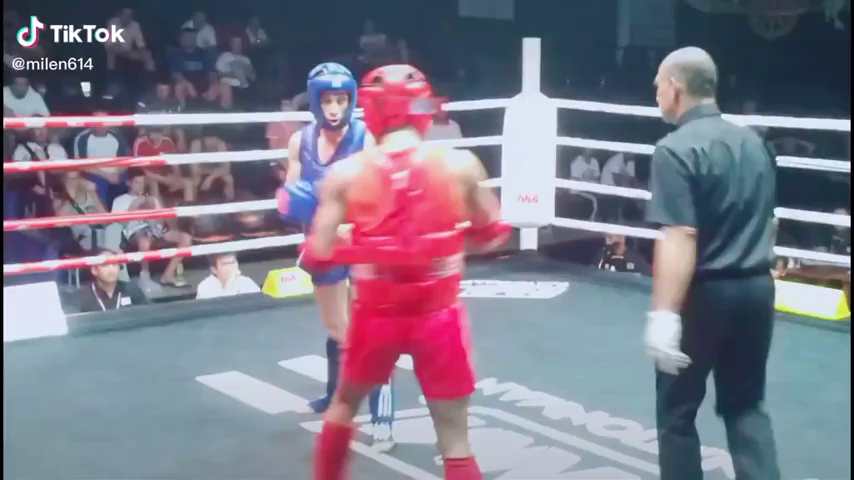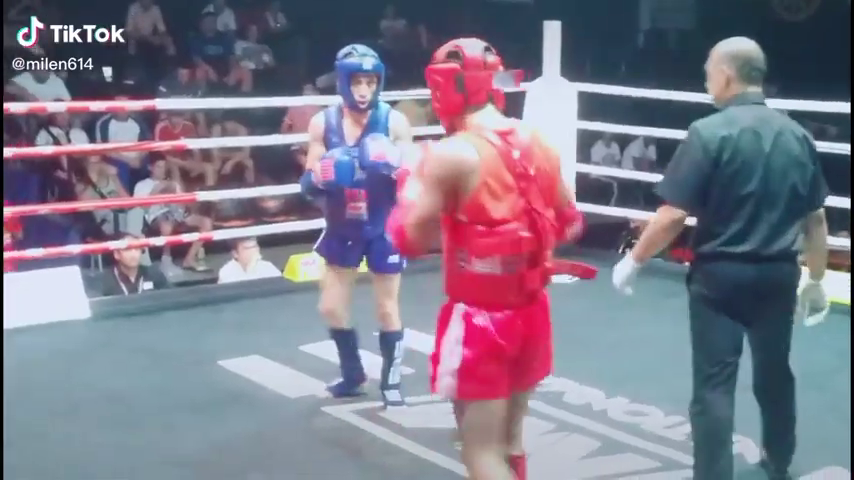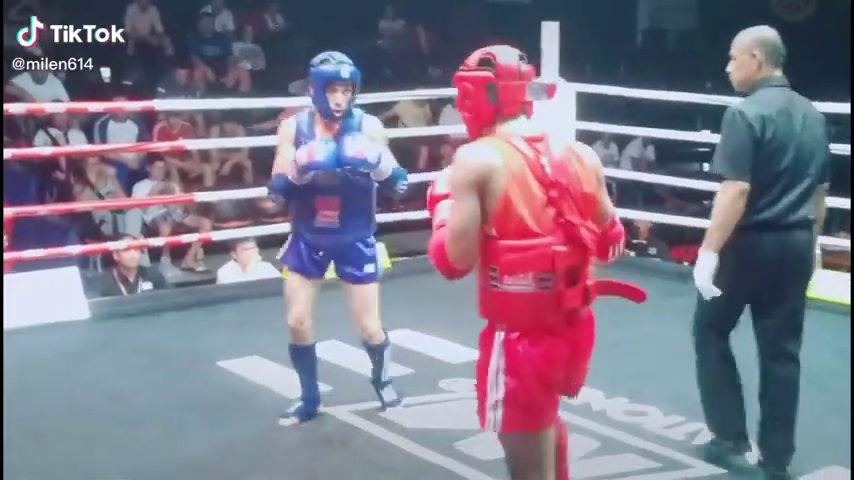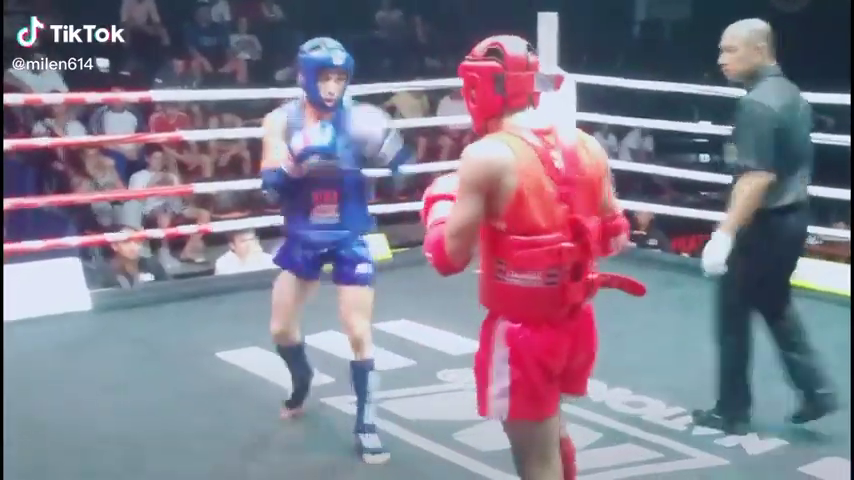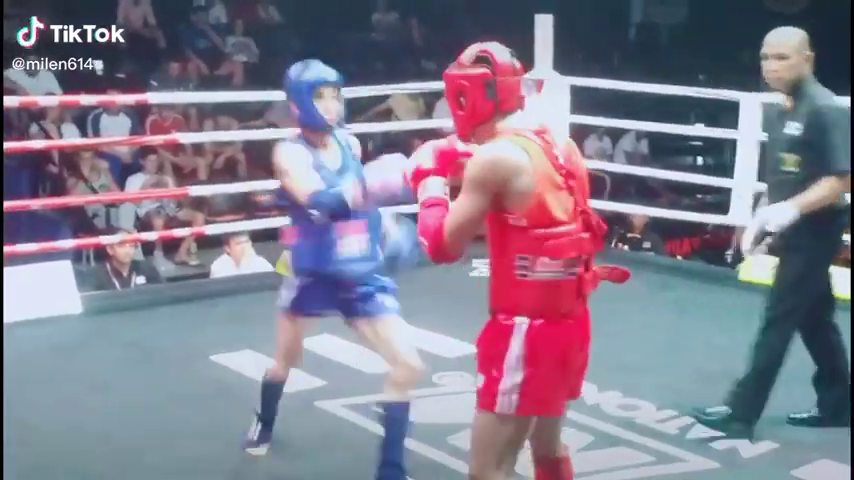
dt=0.4s
person 1, frame 1
left shoulder: (347, 172)
right shoulder: (459, 165)
left elbow: (319, 255)
right elbow: (493, 233)
left hip: (377, 317)
right hip: (439, 317)
left knee: (343, 407)
right knee: (455, 441)
person 1, frame 2
left shoulder: (450, 152)
right shoulder: (541, 144)
left elbow: (410, 241)
right elbow: (569, 223)
left wrist: (409, 186)
left hip: (478, 318)
right hip: (532, 310)
right knee: (507, 441)
person 1, frame 3
left shoulder: (476, 160)
right shoulder: (579, 154)
left elbow: (453, 261)
right elbow: (611, 242)
left wrist: (443, 200)
left hip: (519, 341)
right hip: (577, 327)
right knee: (544, 420)
person 1, frame 4
left shoulder: (487, 156)
right shoulder: (586, 146)
left elbow: (449, 257)
right elbow: (616, 236)
left wrist: (438, 202)
left hip: (521, 331)
right hip: (575, 321)
right knee: (550, 433)
person 1, frame 5
left shoulder: (495, 157)
right shoulder: (555, 145)
left elbow: (443, 247)
left wrist: (429, 179)
left hip: (531, 329)
right hip: (570, 320)
right knee: (546, 443)
person 2, frame 1
left shoulder: (677, 148)
right shoulder: (753, 143)
left elbow: (679, 237)
right elbow: (767, 224)
left wrist: (663, 314)
left hip: (705, 294)
right hip: (756, 289)
left knee: (678, 411)
right knee: (746, 406)
person 2, frame 2
left shoulder: (708, 133)
right shoulder: (798, 136)
left elbow: (674, 213)
right elbow: (814, 217)
left wrist: (633, 257)
right wrist: (815, 277)
left hip: (719, 273)
right hip: (777, 273)
left knee: (712, 383)
right knee: (775, 369)
person 2, frame 3
left shoulder: (745, 112)
right shoulder: (812, 115)
left elbow: (736, 188)
right elbow: (820, 187)
left wrist: (708, 251)
right wrist: (811, 240)
left hip: (750, 243)
right hip: (795, 244)
left knee: (710, 333)
right knee: (782, 350)
left ankle: (731, 436)
person 2, frame 4
left shoulder: (757, 103)
right shoulder: (791, 95)
left elbow: (758, 177)
left wrist: (725, 233)
left hip: (763, 225)
right hip: (790, 221)
left knee: (732, 315)
right knee: (777, 308)
left ankle: (732, 412)
right ankle: (814, 389)
person 2, frame 5
right shoulder: (781, 111)
left wrist: (794, 208)
right wrist: (759, 220)
left hip: (814, 231)
right hip: (795, 230)
left knee: (779, 320)
right knee: (815, 319)
left ankle: (740, 410)
person 3, frame 1
left shoulder: (368, 139)
right shoulder: (300, 141)
right elbow: (291, 193)
right knee: (334, 328)
left ankle: (382, 416)
right ankle: (337, 395)
person 3, frame 2
left shoulder: (394, 122)
right shoulder: (322, 123)
right elbow: (307, 185)
right wrist: (320, 176)
left hip: (384, 230)
right hip: (341, 230)
left knee: (387, 312)
right knee: (331, 311)
left ankle: (391, 382)
right ankle: (353, 375)
person 3, frame 3
left shoulder: (368, 128)
right shoulder: (293, 127)
left elbow: (398, 187)
right elbow: (276, 189)
left wrist: (377, 165)
right wrist: (300, 170)
left hip: (355, 240)
right hip: (308, 239)
left knee: (369, 327)
right knee: (297, 324)
left ankle: (383, 380)
right ankle: (309, 398)
person 3, frame 4
left shoulder: (359, 117)
right shoulder: (280, 121)
left elbow: (397, 159)
right elbow: (270, 185)
left wrist: (384, 143)
right wrist: (297, 157)
left hip: (351, 240)
right hip: (301, 238)
left knee: (359, 336)
right knee: (281, 330)
left ankle: (365, 425)
right ankle: (301, 381)
person 3, frame 5
left shoulder: (350, 145)
right shoulder: (293, 152)
right elbow: (320, 201)
right wrist: (368, 186)
left hip: (362, 275)
right hip: (318, 274)
left knee: (408, 368)
right knee: (284, 365)
right ankle: (264, 422)
